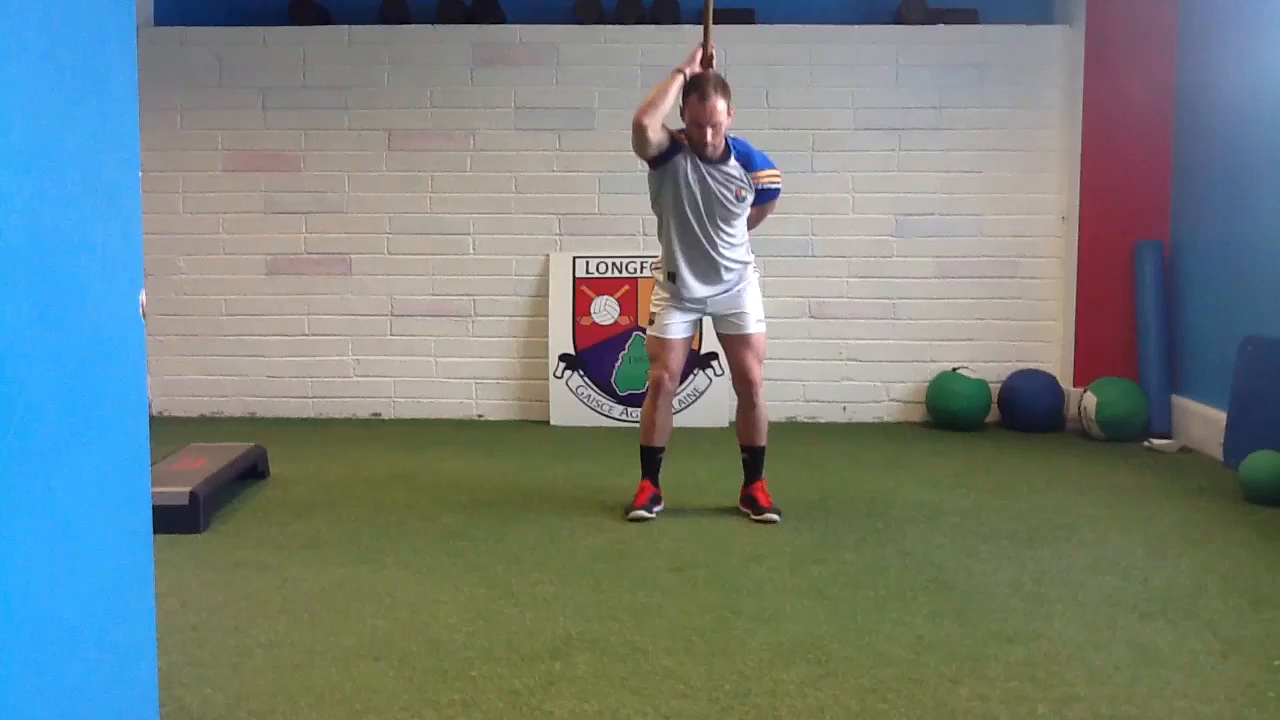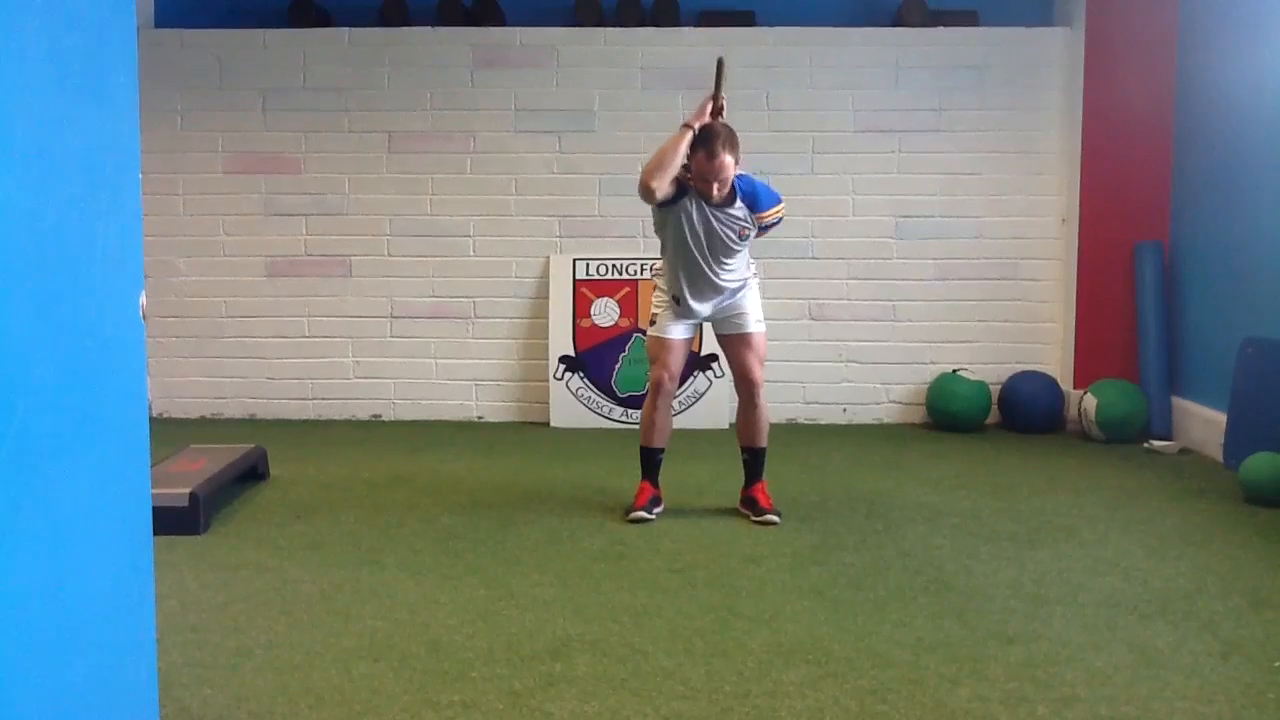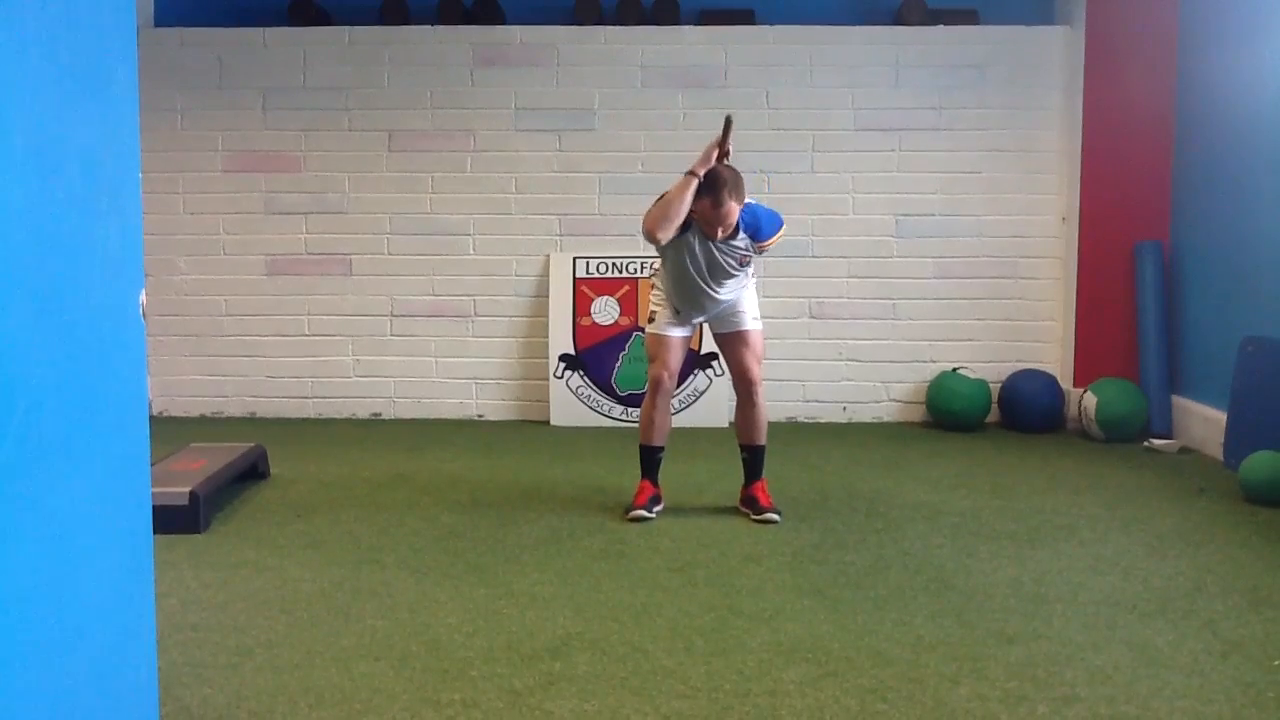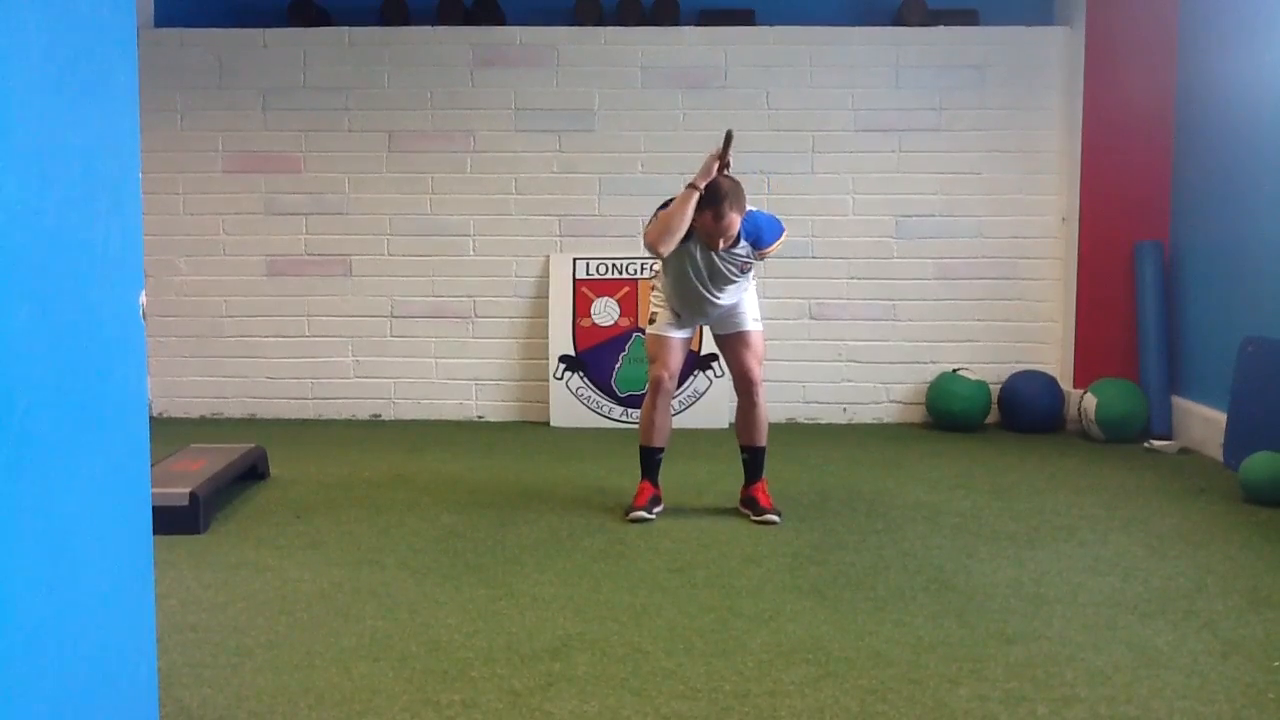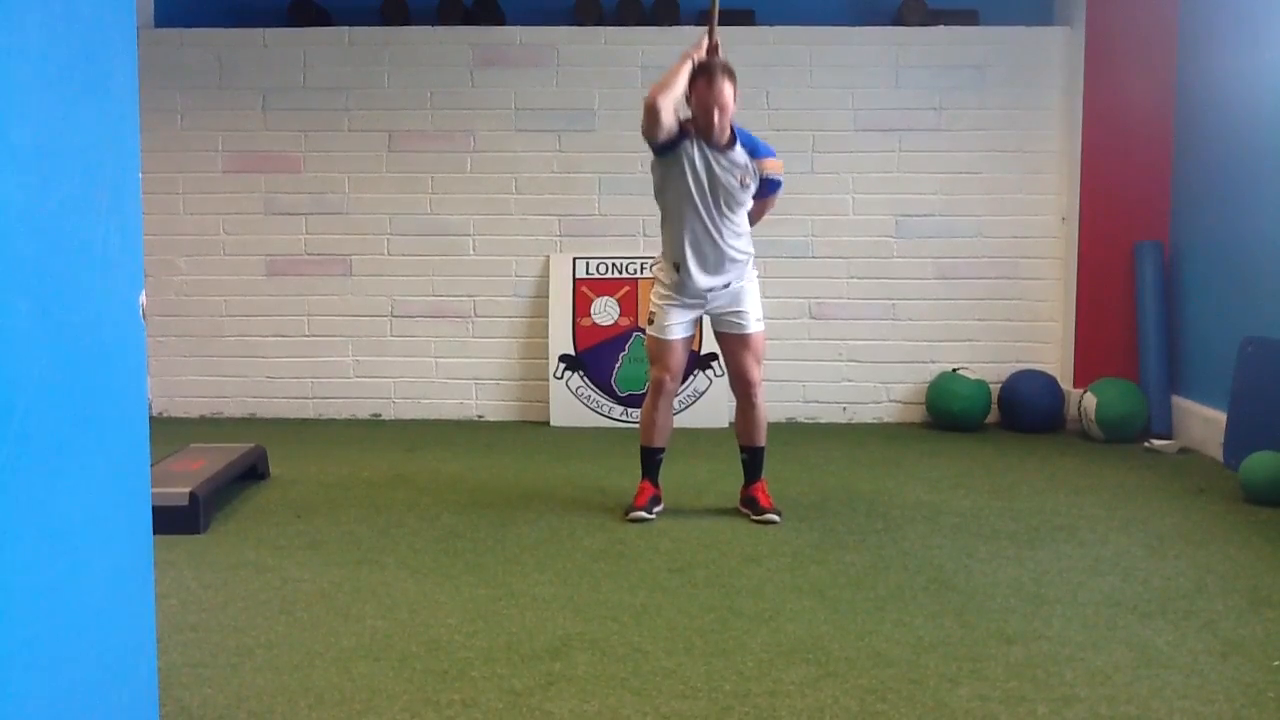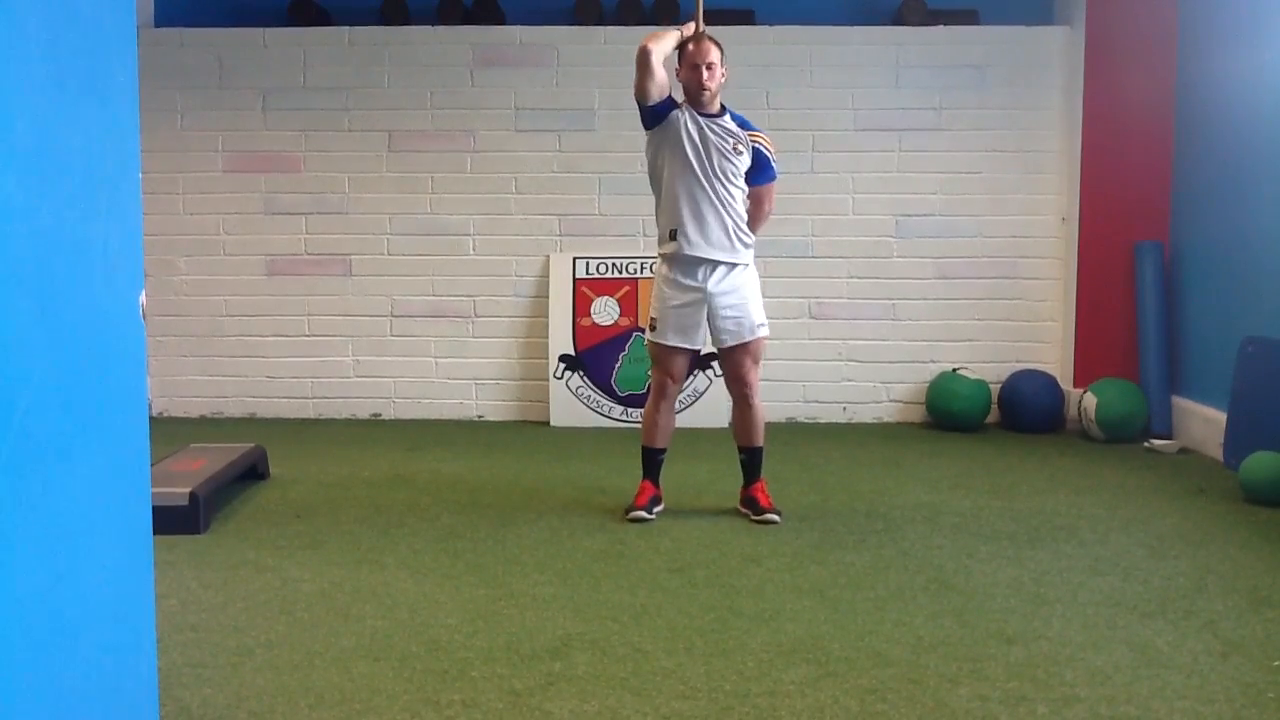
dt=0.4s
person 1, frame 1
left shoulder: (753, 163)
right shoulder: (668, 152)
right elbow: (642, 124)
right wrist: (684, 71)
left hip: (735, 285)
right hip: (676, 285)
left knee: (750, 383)
right knee: (662, 381)
left ankle: (754, 486)
right ankle: (649, 485)
person 1, frame 2
left shoulder: (758, 198)
right shoulder: (673, 187)
right elbow: (648, 185)
right wrist: (692, 126)
left hip: (736, 292)
right hip: (677, 293)
left knee: (752, 384)
right knee: (662, 383)
left ankle: (754, 488)
right ankle: (649, 487)
person 1, frame 3
left shoulder: (760, 223)
right shoulder: (676, 210)
right elbow: (654, 233)
right wrist: (696, 172)
left hip: (733, 297)
right hip: (675, 297)
left knee: (750, 382)
right knee: (660, 381)
left ankle: (754, 487)
right ankle: (648, 486)
person 1, frame 4
left shoulder: (760, 230)
right shoulder: (676, 218)
right elbow: (657, 246)
right wrist: (697, 184)
left hip: (733, 300)
right hip: (676, 301)
left knee: (751, 383)
right knee: (661, 382)
left ankle: (754, 488)
right ankle: (648, 487)
person 1, frame 5
left shoulder: (758, 154)
right shoulder: (672, 143)
right elbow: (655, 105)
right wrist: (692, 59)
left hip: (735, 280)
right hip: (677, 281)
left knee: (749, 382)
right knee: (663, 382)
left ankle: (754, 487)
right ankle: (649, 486)
person 1, frame 6
left shoulder: (749, 136)
right shoulder: (665, 119)
left elbow: (763, 203)
right elbow: (646, 55)
right wrist: (682, 33)
left hip: (736, 274)
right hip: (678, 274)
left knee: (745, 386)
right knee: (665, 385)
left ankle: (753, 488)
right ankle: (649, 487)
